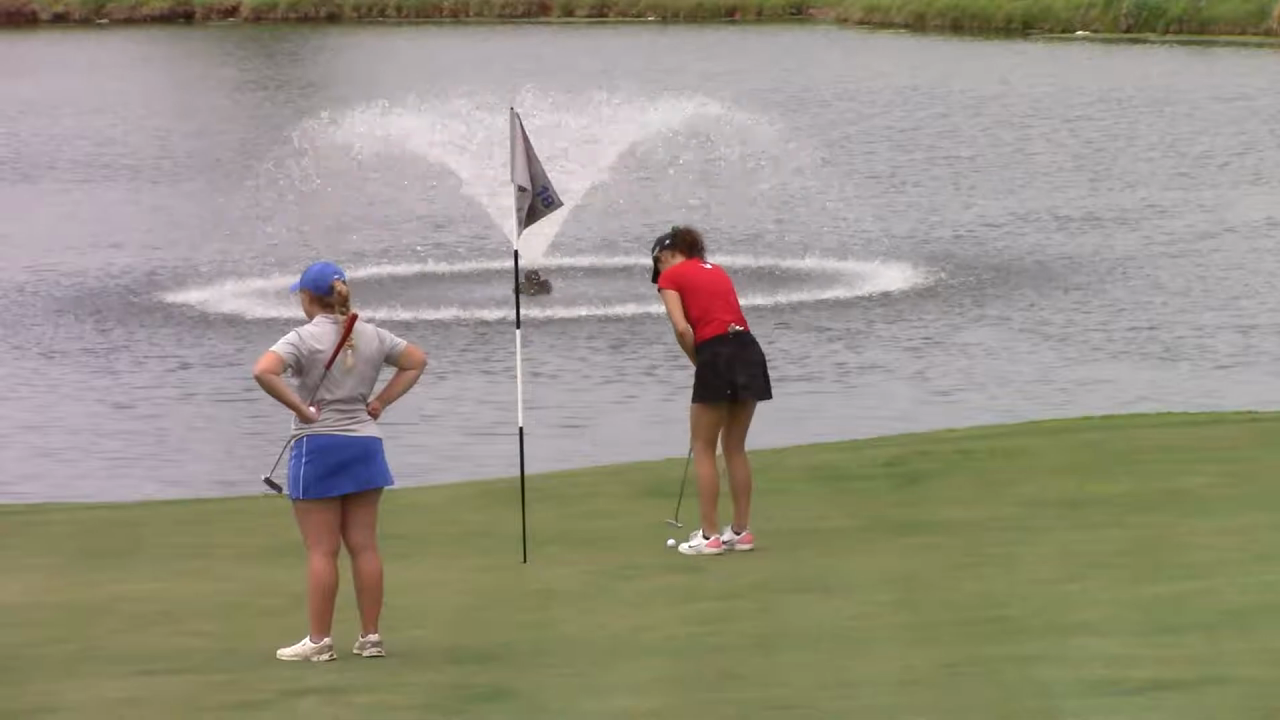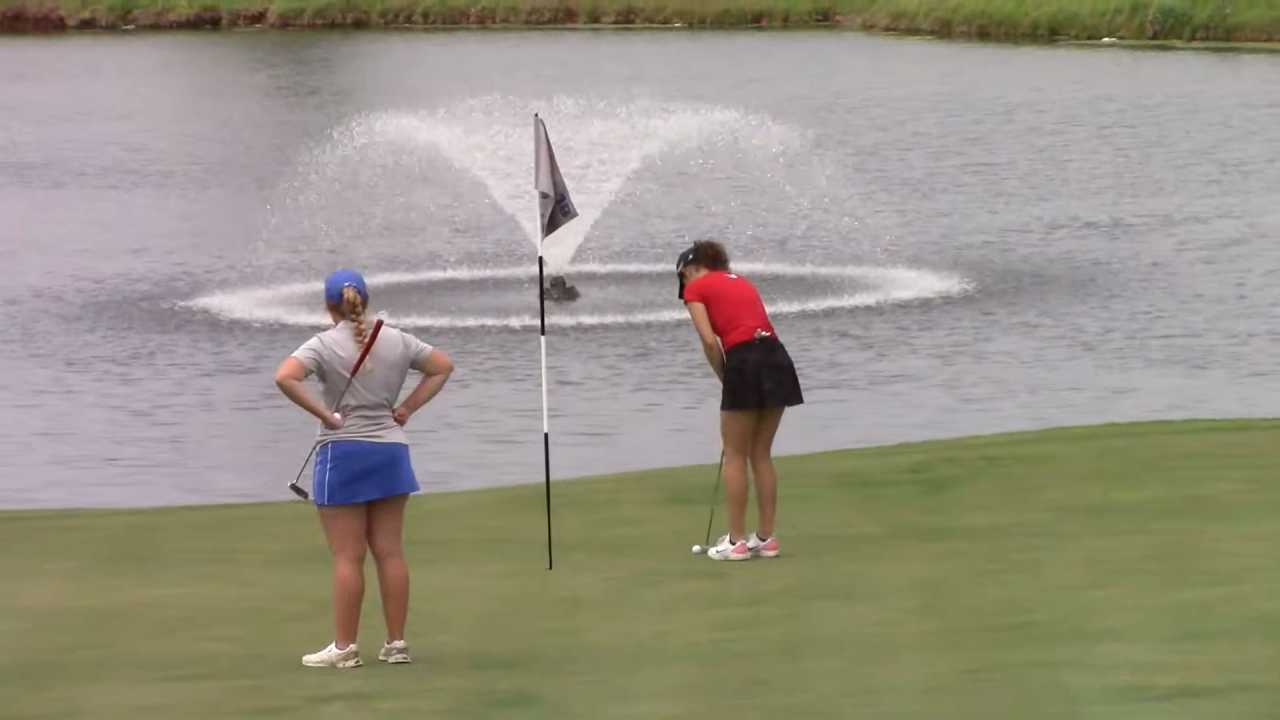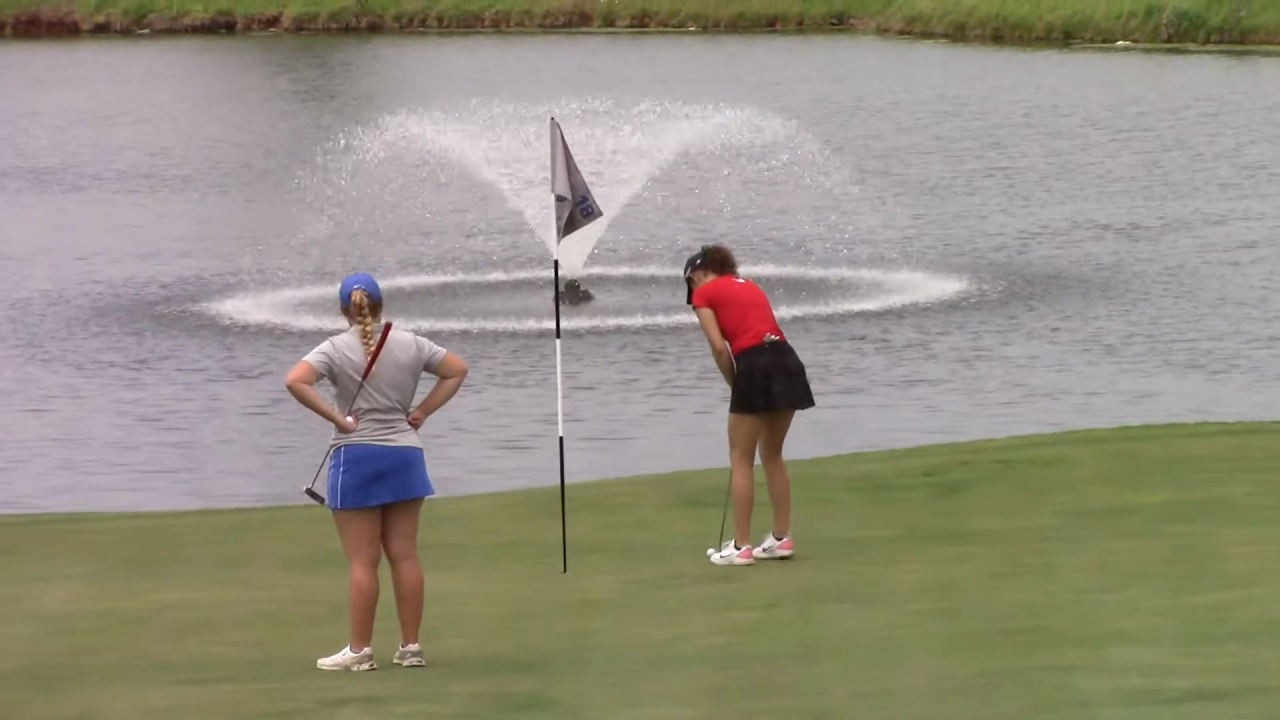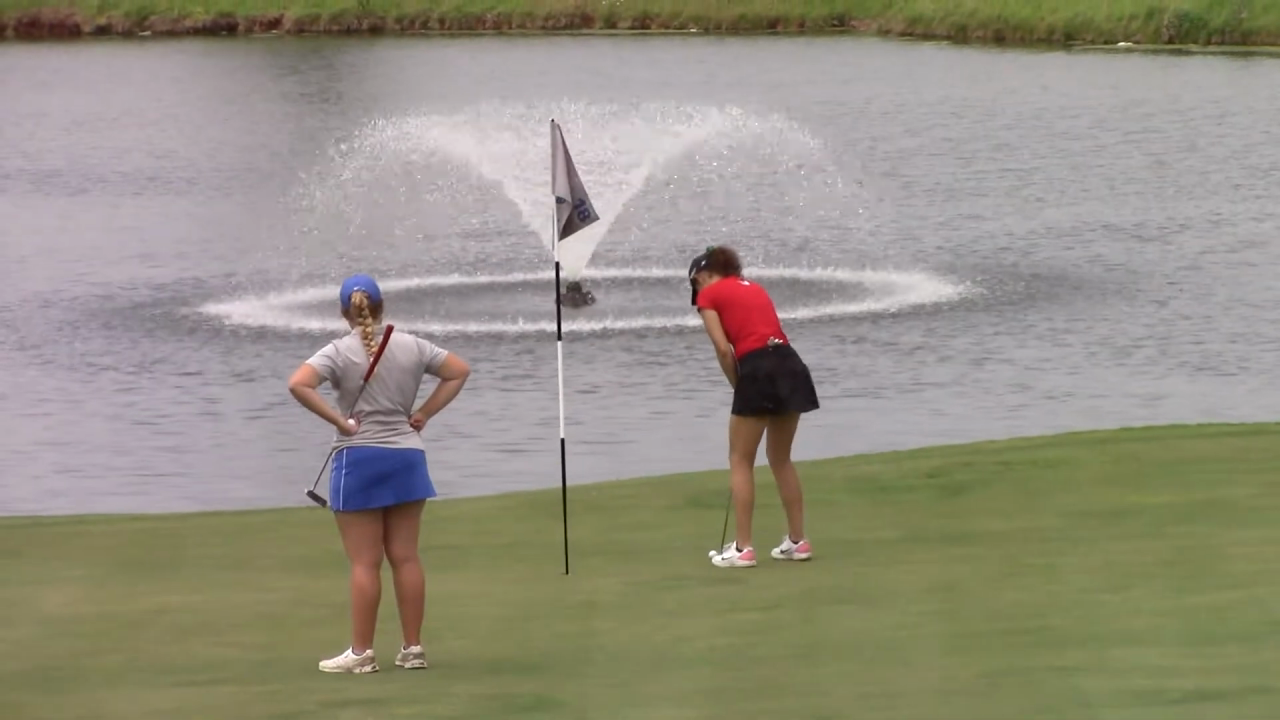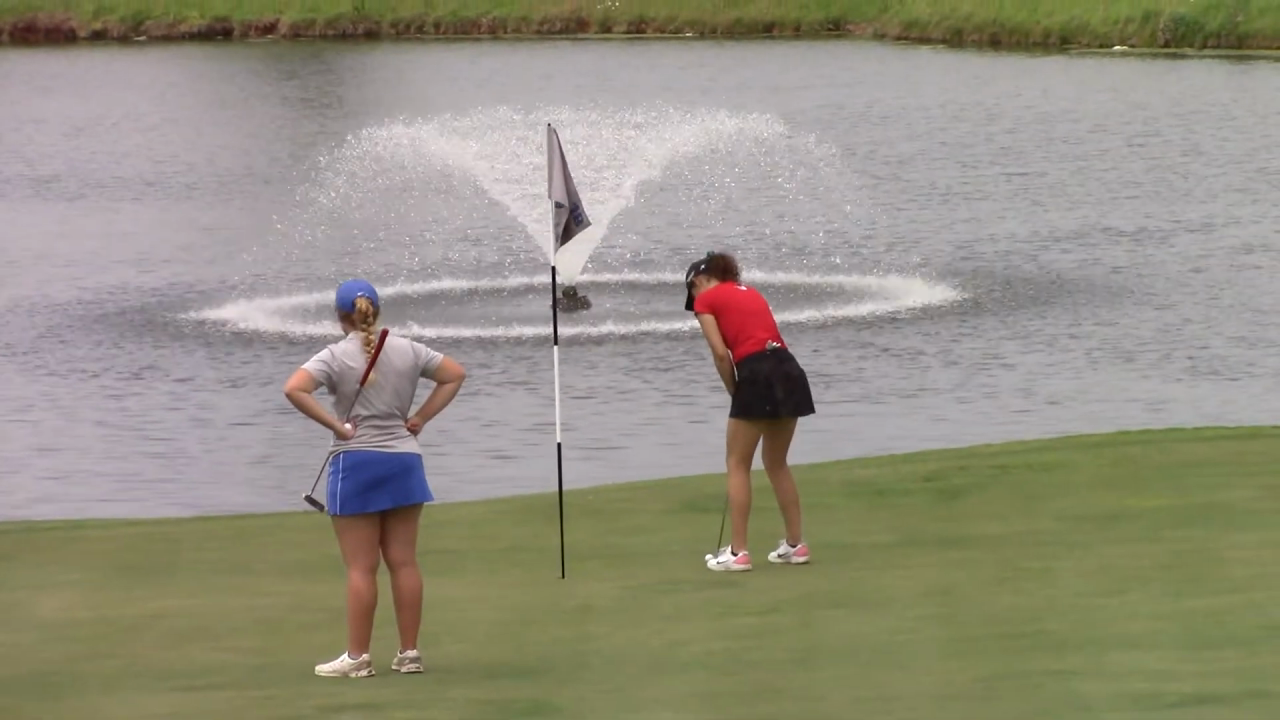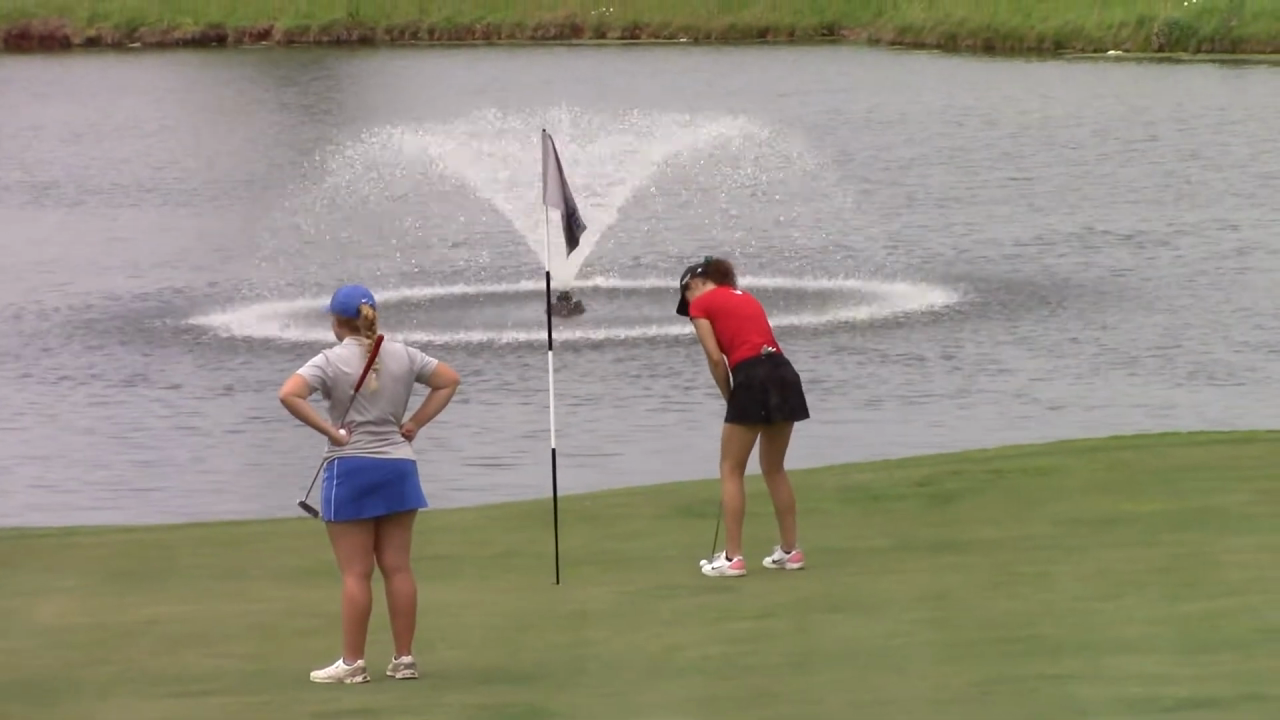
dt=0.5s
person 1, frame 1
left shoulder: (303, 338)
right shoulder: (372, 335)
left elbow: (263, 372)
right elbow: (417, 361)
left wrist: (300, 409)
right wrist: (381, 402)
left hip: (319, 448)
right hip: (365, 447)
left knee: (322, 551)
right knee: (363, 546)
left ankle: (319, 641)
right ankle: (370, 636)
person 1, frame 2
left shoulder: (325, 344)
right shoulder: (396, 340)
left elbow: (284, 377)
right elbow: (443, 366)
left wrist: (324, 415)
right wrist: (408, 407)
left hip: (344, 454)
right hip: (390, 452)
left knee: (347, 557)
right knee: (389, 552)
left ankle: (345, 647)
right ankle: (396, 643)
person 1, frame 3
left shoulder: (336, 348)
right shoulder: (411, 344)
left elbow: (295, 381)
right elbow: (459, 369)
left wrist: (336, 419)
right wrist: (423, 411)
left hip: (357, 458)
right hip: (405, 456)
left knee: (362, 562)
right knee: (405, 556)
left ankle: (360, 650)
right ankle: (411, 646)
person 1, frame 4
left shoulder: (339, 351)
right shoulder: (412, 346)
left elbow: (298, 384)
right elbow: (460, 371)
left wrist: (339, 421)
right wrist: (425, 413)
left hip: (359, 460)
right hip: (407, 458)
left knee: (364, 563)
right knee: (405, 558)
left ankle: (361, 653)
right ankle: (413, 648)
person 1, frame 5
left shoulder: (335, 356)
right shoulder: (407, 350)
left elbow: (293, 389)
right elbow: (456, 374)
left wrist: (336, 426)
right wrist: (422, 418)
left hip: (356, 464)
right hip: (404, 462)
left knee: (361, 568)
right knee: (404, 562)
left ankle: (358, 656)
right ankle: (409, 652)
person 1, frame 6
left shoulder: (330, 361)
right shoulder: (402, 355)
left elbow: (288, 395)
right elbow: (450, 380)
left wrist: (330, 432)
right wrist: (416, 423)
left hip: (351, 470)
right hip: (398, 467)
left knee: (355, 574)
right knee: (398, 568)
left ankle: (353, 662)
right ankle: (404, 658)
person 2, frame 1
left shoulder: (670, 276)
right shoulder: (717, 271)
left elbow: (682, 329)
left wrist: (699, 363)
right wrist: (705, 360)
left hip: (717, 357)
right hip: (749, 352)
left knee: (703, 449)
right knee: (735, 448)
left ankle: (710, 535)
right ankle: (740, 531)
person 2, frame 2
left shoulder: (695, 288)
right shoulder: (741, 281)
left elbow: (710, 342)
left wrist: (724, 379)
right wrist: (731, 378)
left hip: (745, 363)
right hip: (777, 359)
left knee: (735, 456)
right knee: (761, 454)
left ankle: (736, 541)
right ankle: (766, 538)
person 2, frame 3
left shoulder: (703, 293)
right shoulder: (749, 285)
left elbow: (719, 348)
left wrist: (734, 385)
right wrist: (740, 383)
left hip: (755, 367)
right hip: (787, 362)
left knee: (741, 460)
right knee: (772, 456)
left ankle: (741, 546)
right ankle: (781, 537)
person 2, frame 4
left shoulder: (707, 295)
right shoulder: (754, 287)
left elbow: (723, 349)
left wrist: (737, 387)
right wrist: (743, 385)
left hip: (758, 370)
right hip: (791, 366)
left knee: (740, 461)
right knee: (781, 460)
left ankle: (743, 548)
right ankle: (797, 541)
person 2, frame 5
left shoulder: (705, 299)
right shoulder: (750, 292)
left elbow: (721, 354)
left wrist: (734, 392)
right wrist: (741, 391)
left hip: (757, 375)
right hip: (789, 370)
left knee: (737, 465)
right knee: (776, 463)
left ankle: (738, 552)
right ankle: (795, 544)
person 2, frame 6
left shoulder: (701, 303)
right shoulder: (745, 297)
left elbow: (716, 359)
left wrist: (729, 397)
right wrist: (735, 398)
left hip: (753, 380)
right hip: (784, 375)
left knee: (731, 469)
right knee: (774, 468)
left ankle: (733, 557)
right ankle: (790, 550)
